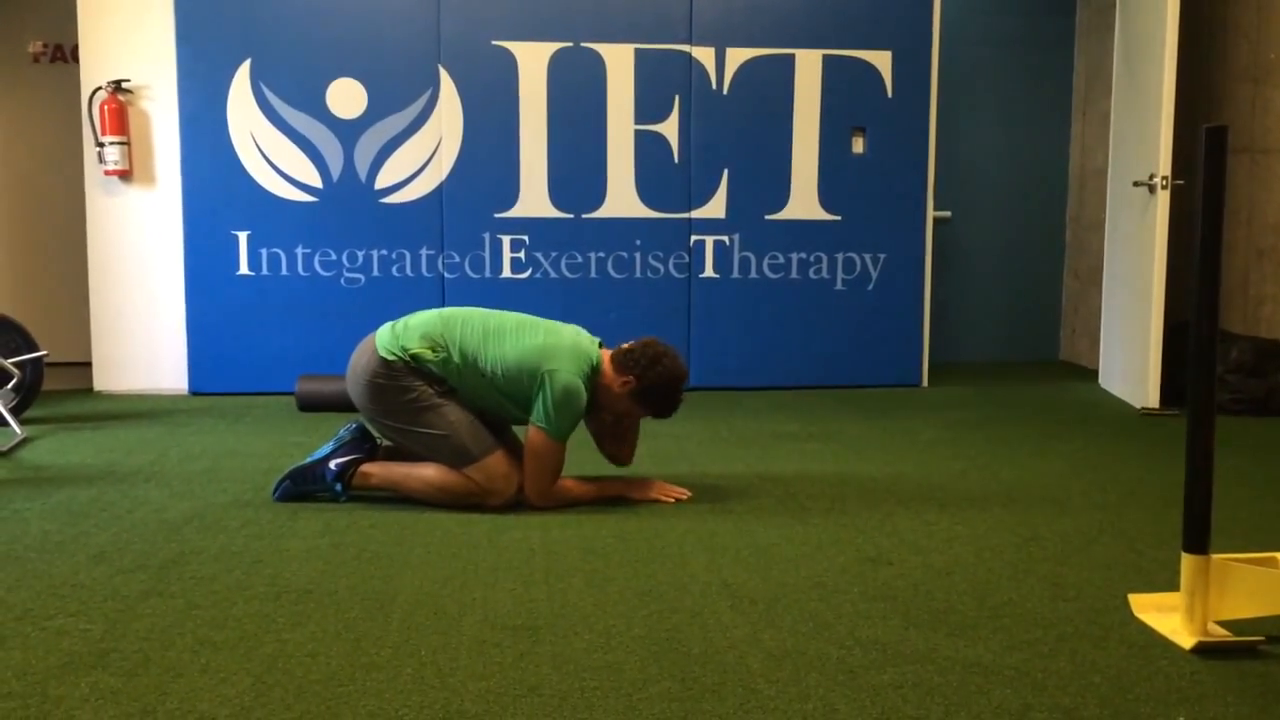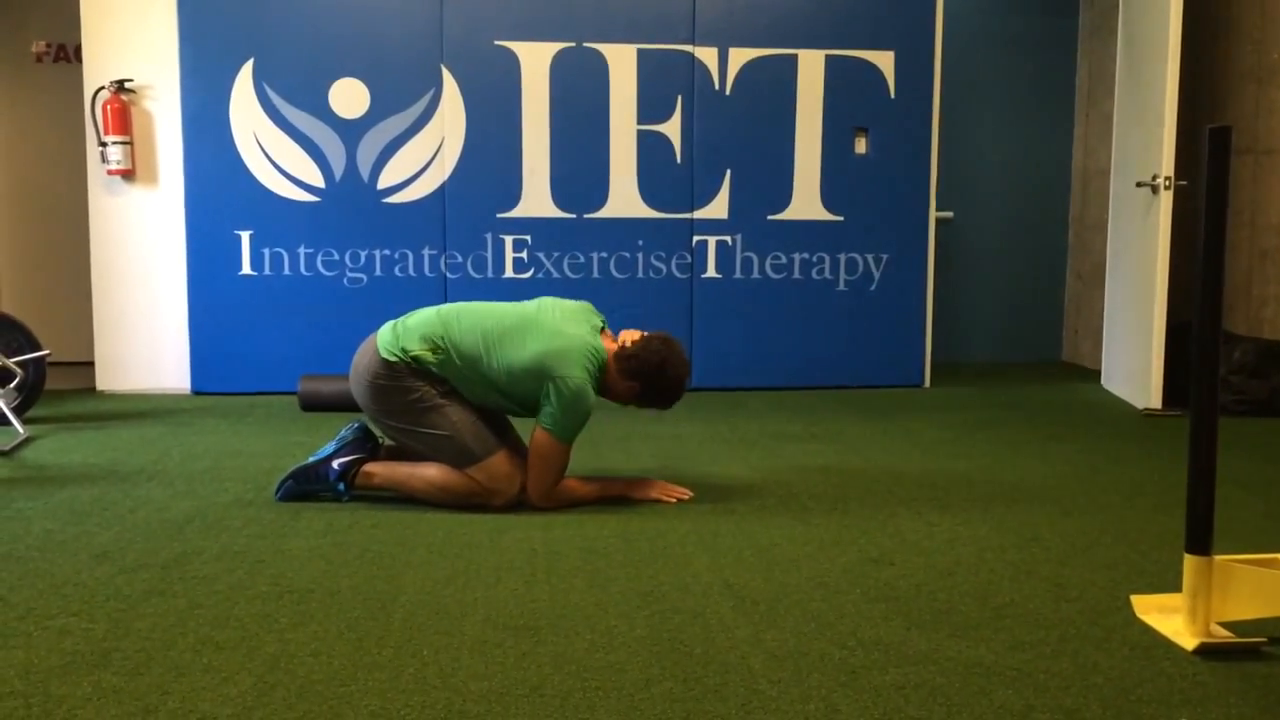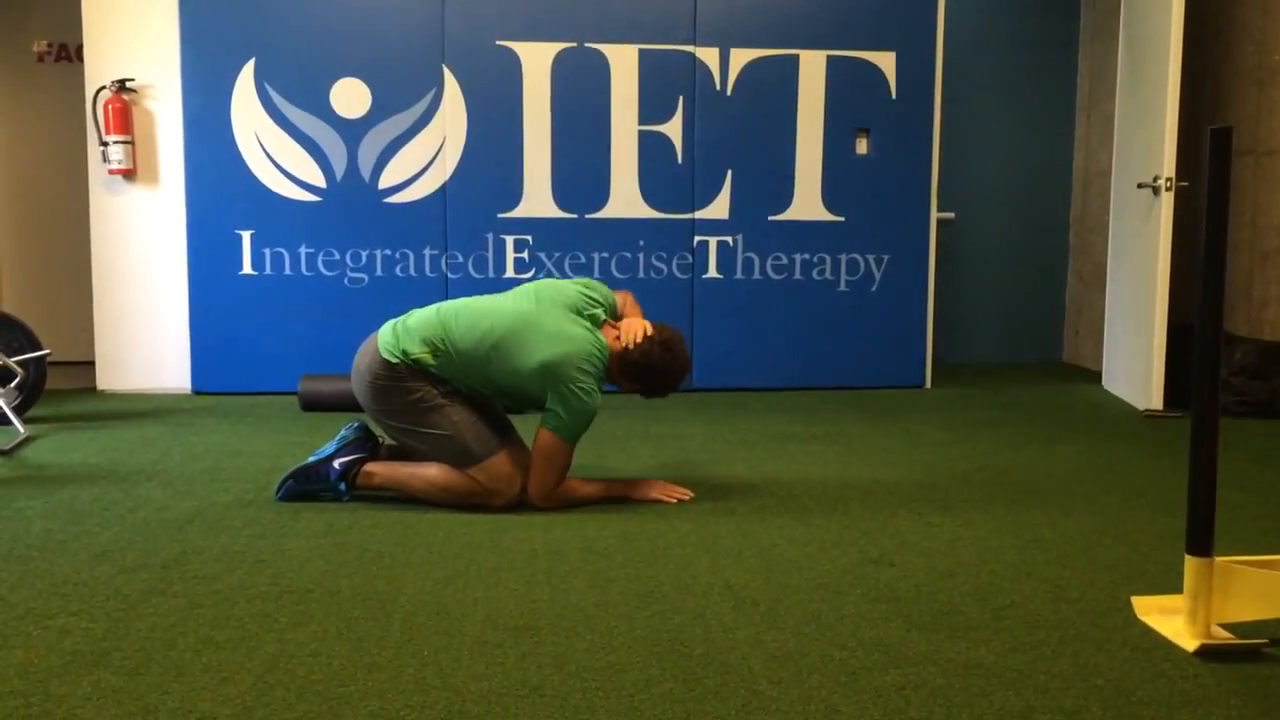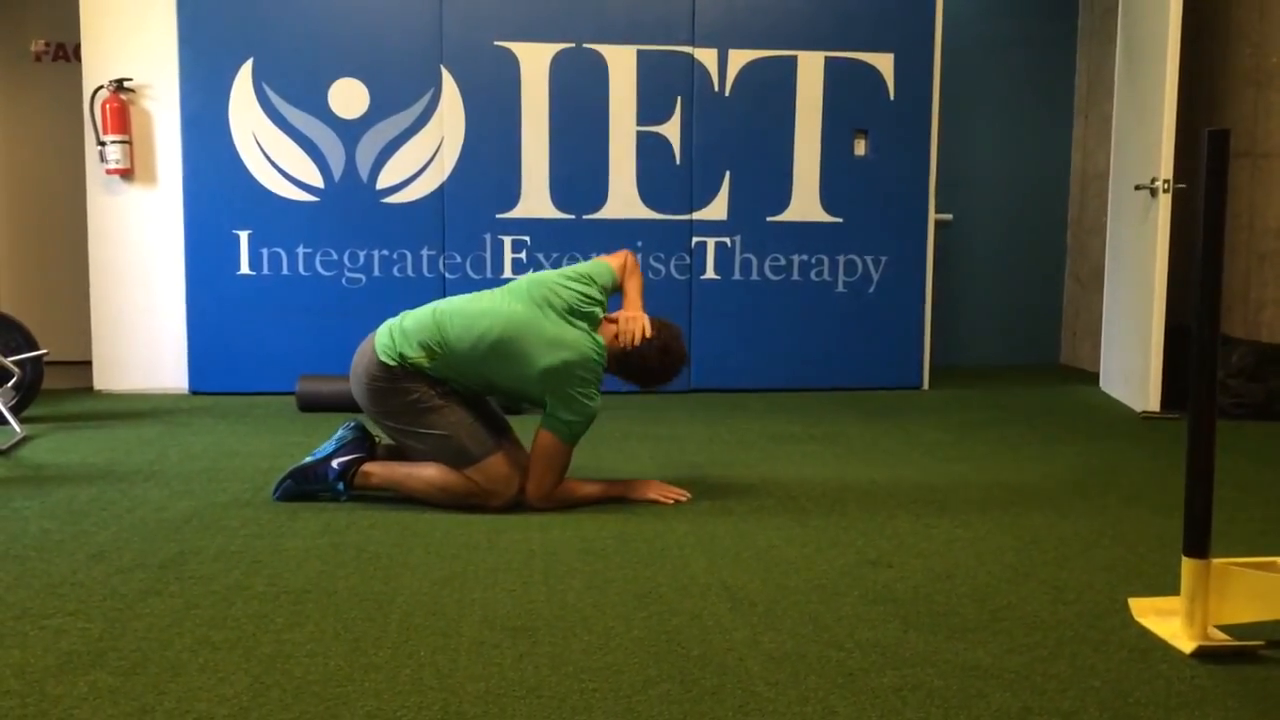
dt=0.2s
person 1, frame 1
left shoulder: (586, 348)
right shoulder: (567, 382)
left elbow: (619, 453)
right elbow: (539, 491)
left wrist: (633, 396)
right wrist: (627, 488)
left hip: (401, 356)
right hip: (388, 371)
left knee: (510, 464)
right knee: (501, 485)
left ankle: (371, 448)
right ankle: (350, 472)
person 1, frame 2
left shoulder: (587, 318)
right shoulder: (573, 383)
left elbow: (624, 384)
right elbow: (542, 492)
left wrist: (631, 347)
right wrist: (629, 487)
left hip: (403, 352)
right hip: (391, 370)
left knee: (514, 465)
right knee: (502, 486)
left ankle: (374, 448)
right ankle: (354, 472)
person 1, frame 3
left shoulder: (588, 297)
right shoulder: (578, 384)
left elbow: (625, 300)
right elbow: (542, 492)
left wrist: (635, 320)
right wrist: (629, 488)
left hip: (403, 347)
right hip: (392, 371)
left knee: (516, 464)
right knee: (504, 486)
left ankle: (375, 448)
right ankle: (354, 471)
person 1, frame 4
left shoulder: (582, 291)
right shoulder: (578, 387)
left elbow: (627, 260)
right elbow: (539, 493)
left wrist: (634, 309)
right wrist: (627, 489)
left hip: (399, 346)
right hip: (390, 372)
left knee: (512, 466)
right knee: (501, 487)
left ankle: (372, 449)
right ankle: (351, 471)
